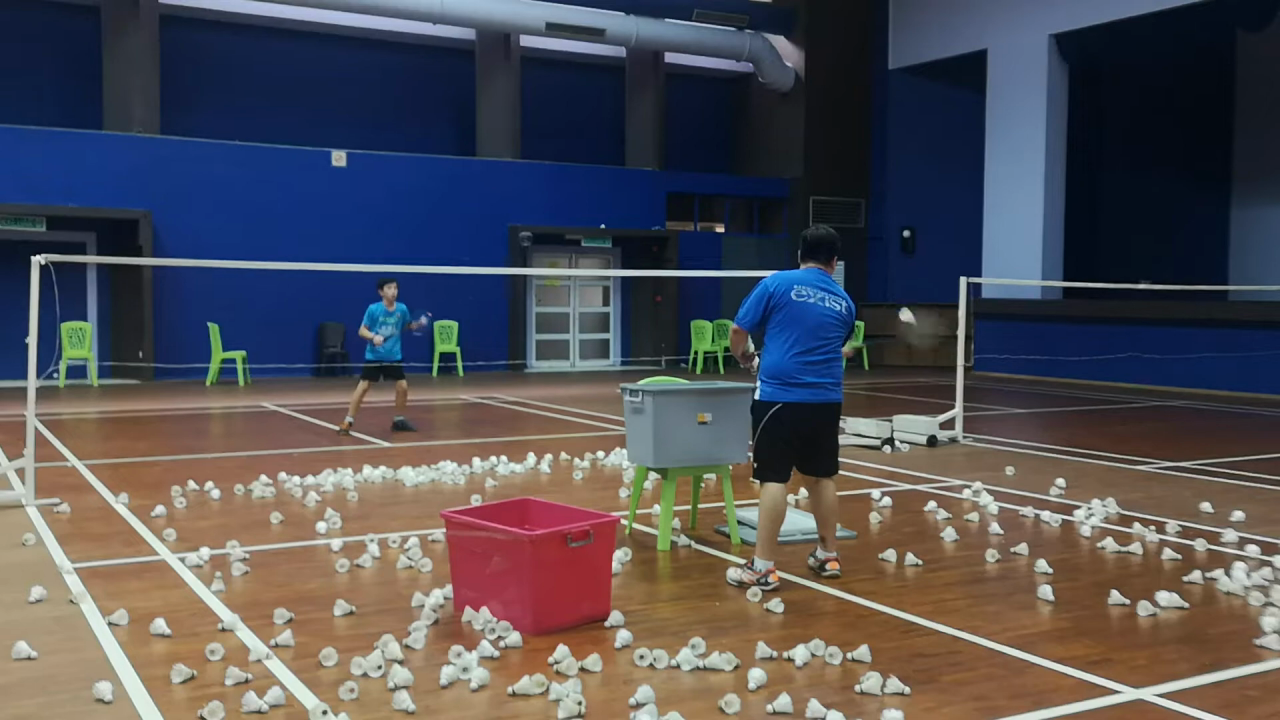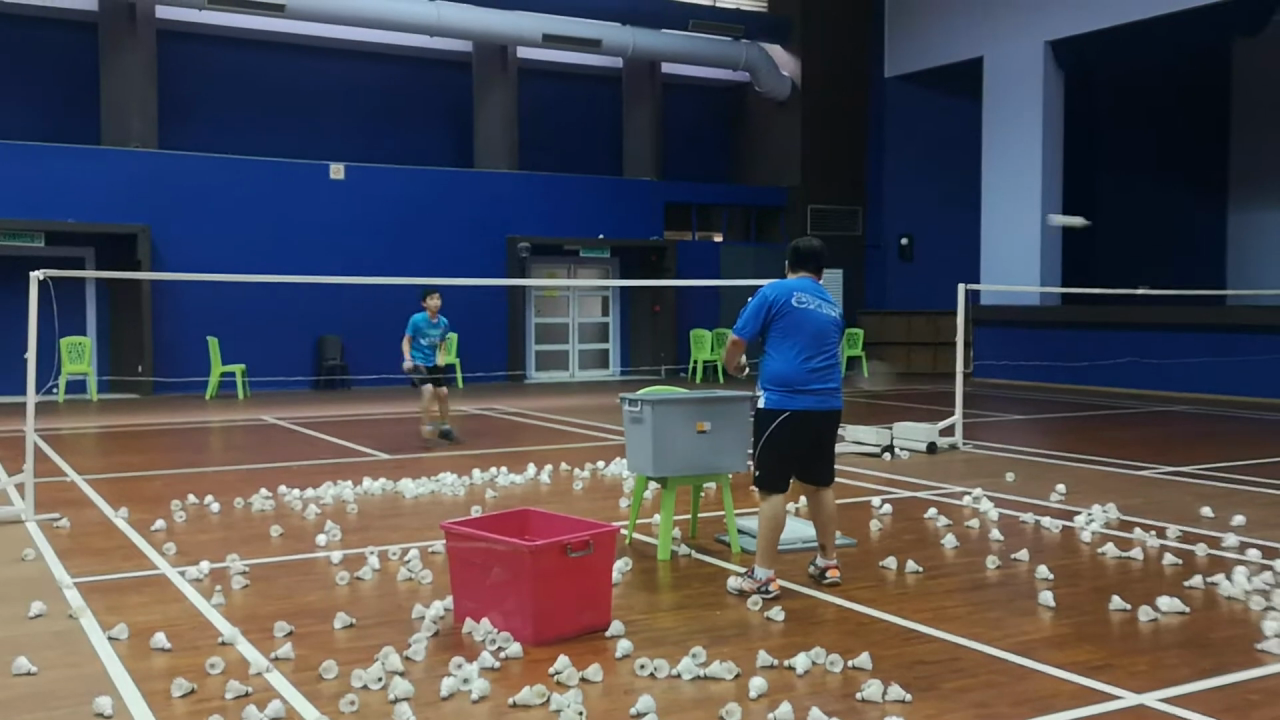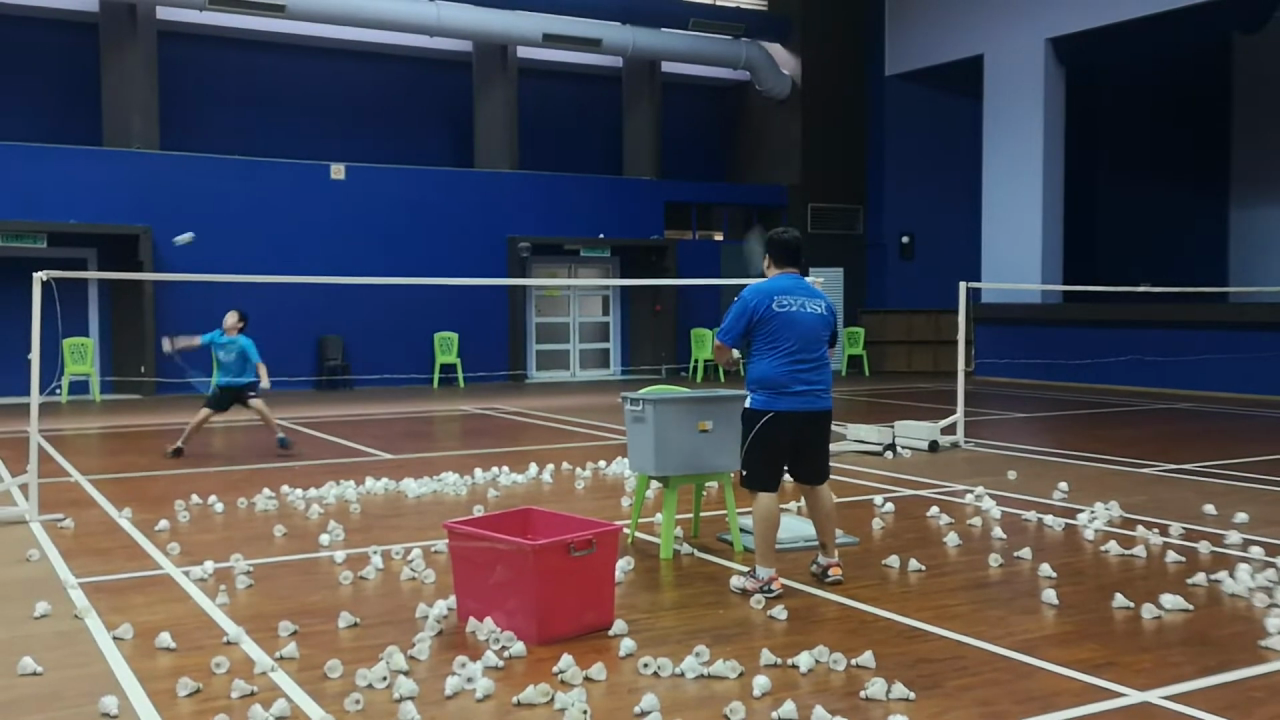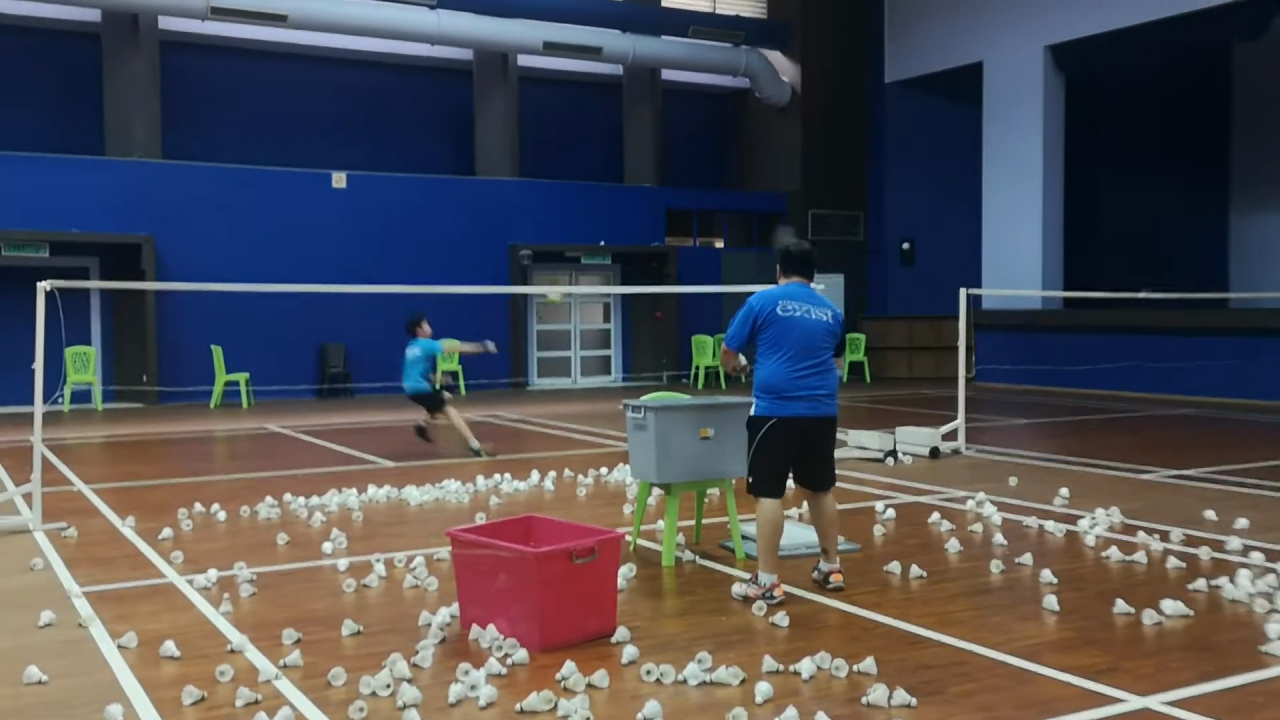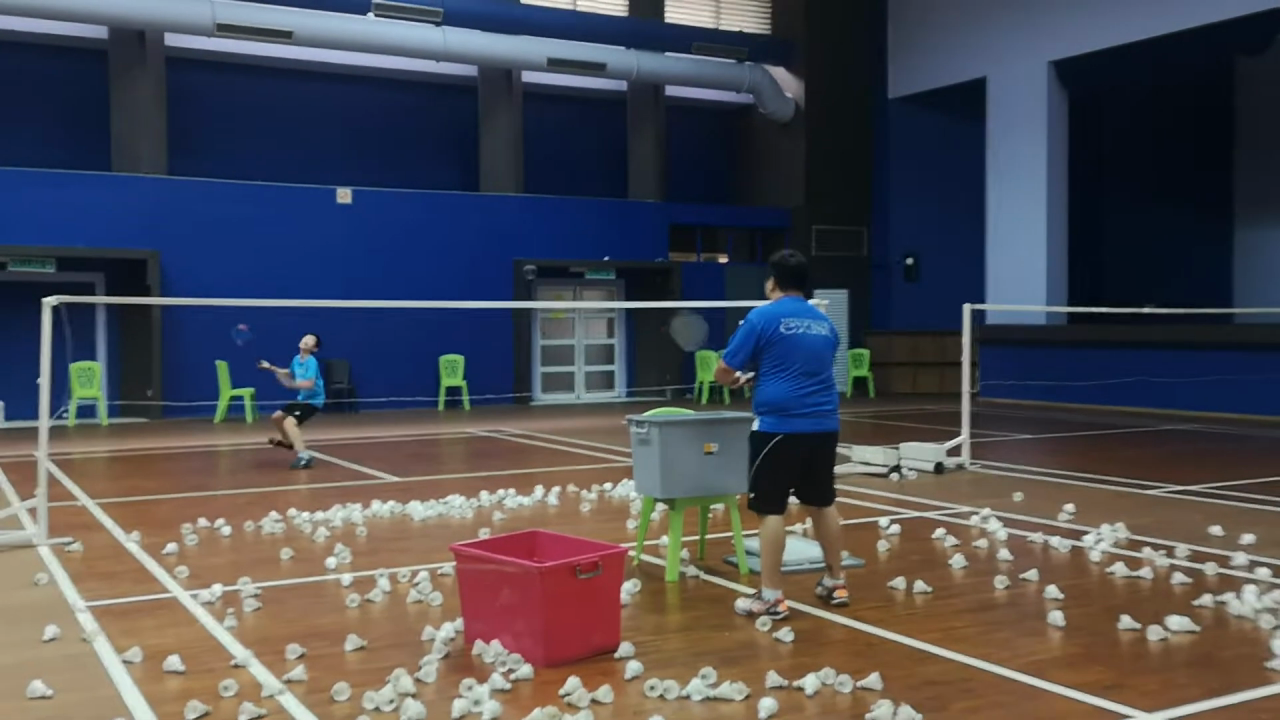
dt=1s
person 1, frame 1
left shoulder: (777, 283)
right shoulder: (844, 302)
left elbow: (738, 331)
left wrist: (746, 358)
left hip: (780, 396)
right hip: (826, 400)
left knee: (773, 479)
right knee: (821, 476)
left ankle: (763, 567)
right ankle: (828, 556)
person 1, frame 2
left shoulder: (774, 292)
right shoulder: (833, 308)
left elbow: (737, 340)
left wrist: (733, 366)
left hip: (783, 403)
right hip: (827, 405)
left knee: (773, 489)
right knee: (820, 484)
left ankle: (763, 576)
right ankle: (828, 563)
person 1, frame 3
left shoulder: (756, 295)
right shoulder: (822, 301)
left elbow: (721, 347)
left wrist: (731, 361)
left hip: (771, 404)
right hip: (817, 405)
left knee: (763, 487)
right knee: (816, 483)
left ankle: (765, 575)
right ankle: (829, 561)
person 1, frame 4
left shoulder: (763, 301)
right shoulder: (831, 312)
left elbow: (728, 351)
left wrist: (737, 367)
left hip: (776, 410)
right hip: (822, 412)
left knee: (768, 493)
right knee: (820, 490)
left ankle: (767, 582)
right ankle: (831, 568)
person 1, frame 5
left shoulder: (762, 317)
right shoulder: (824, 323)
left elbow: (724, 371)
left wrist: (732, 380)
left hip: (779, 427)
right hip: (824, 426)
left knee: (770, 509)
right knee: (823, 504)
left ankle: (771, 597)
right ankle: (835, 583)
